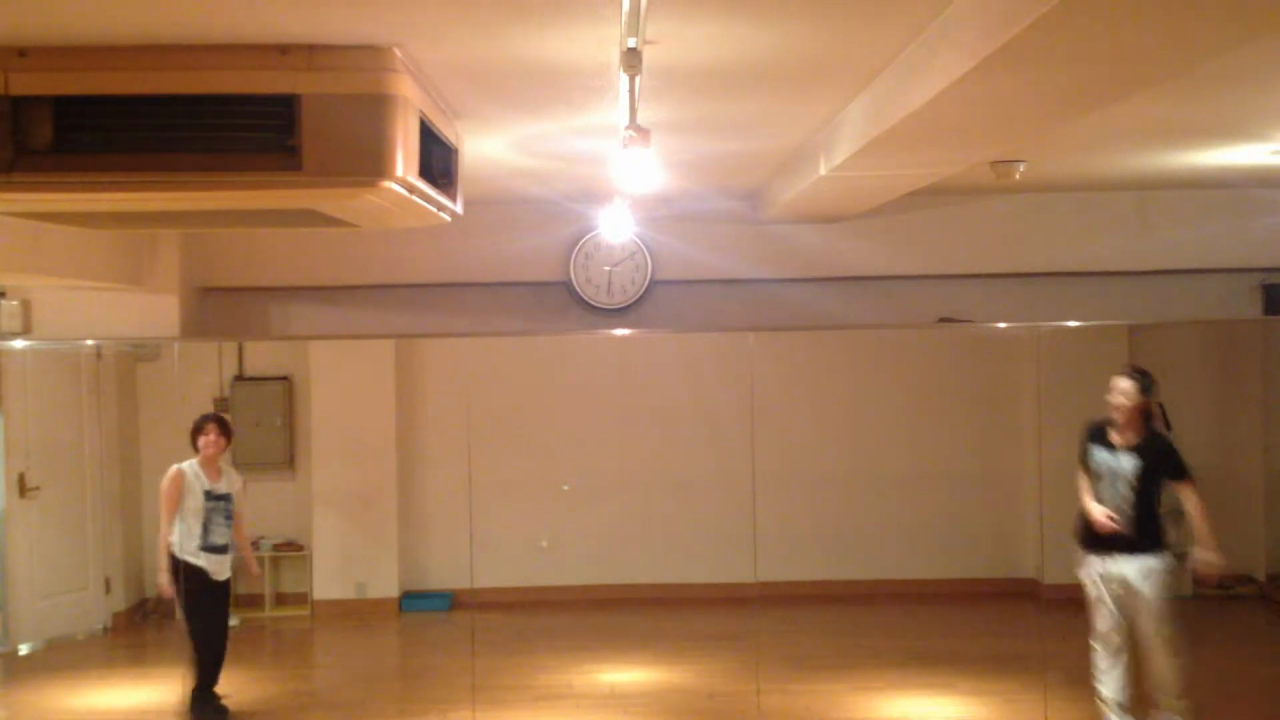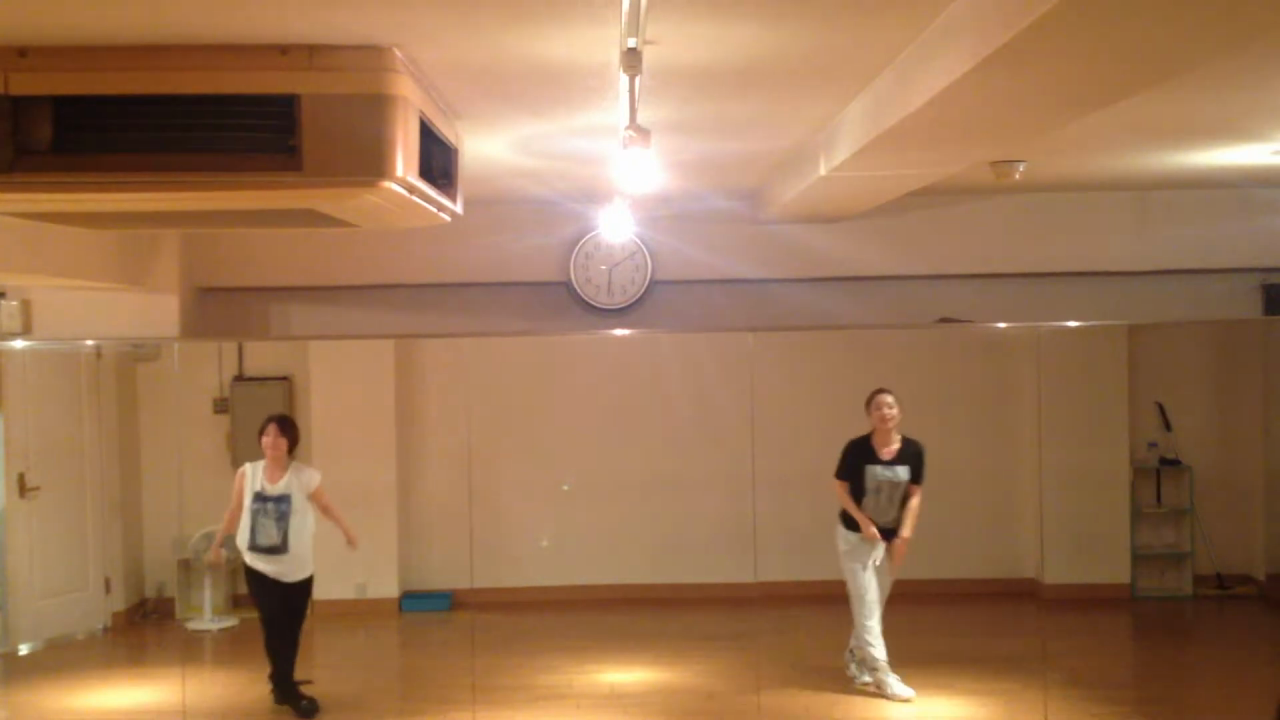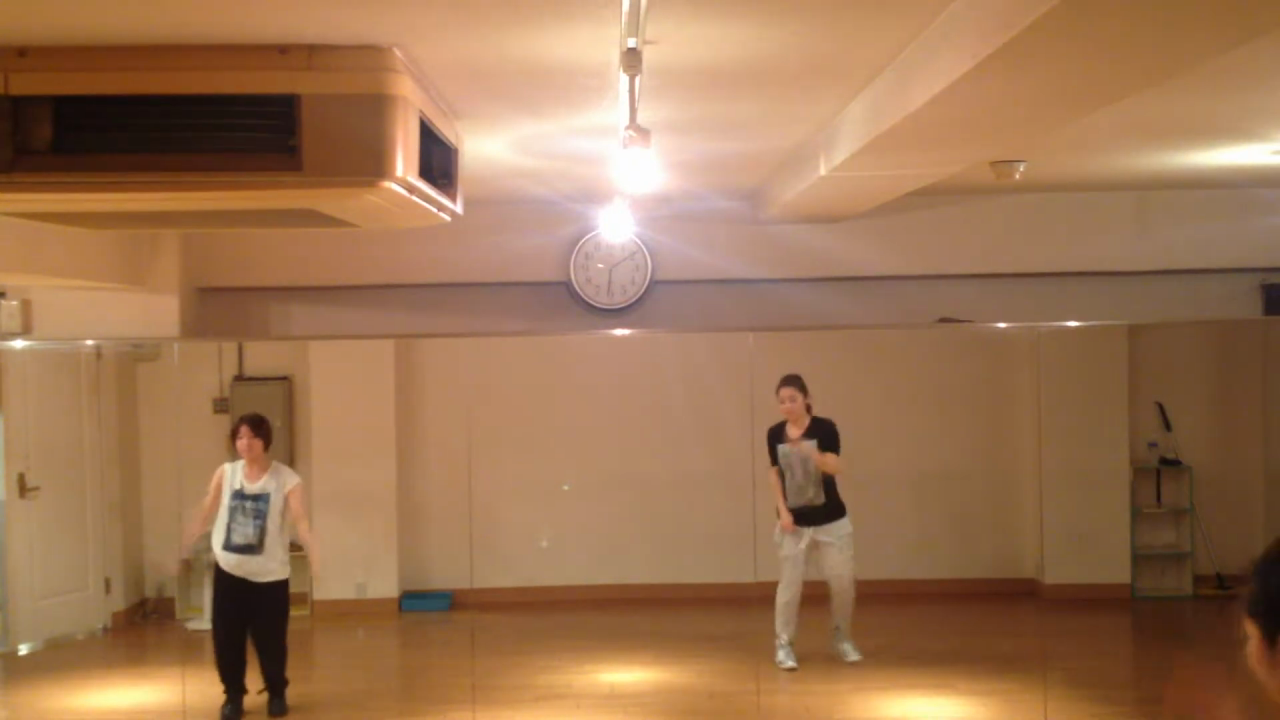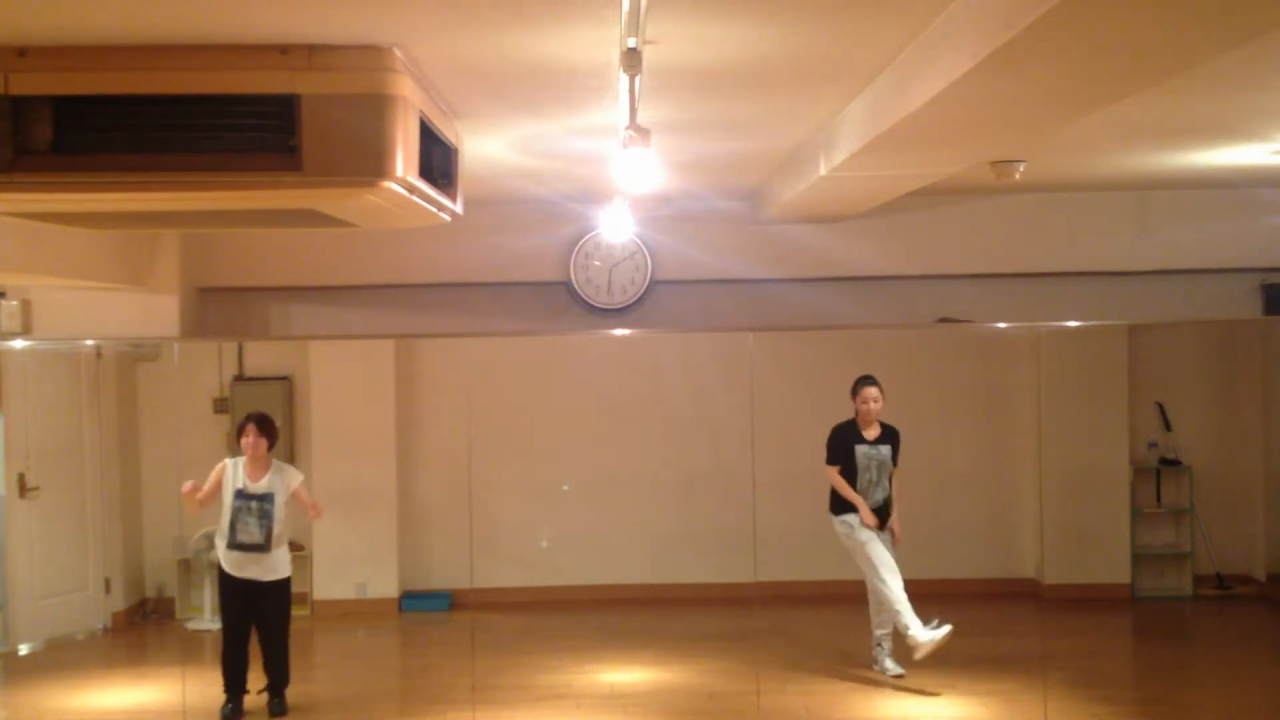
dt=1s
person 1, frame 1
left shoulder: (1157, 445)
right shoulder: (1094, 434)
left elbow: (1188, 494)
left wrist: (1206, 546)
right wrist: (1090, 506)
left hip: (1144, 552)
right hip: (1097, 550)
left knee: (1156, 633)
right knee: (1107, 633)
person 1, frame 2
left shoulder: (914, 451)
right shoulder: (856, 449)
left elbow: (914, 496)
right elbow: (841, 489)
left wrist: (905, 534)
right wrist: (863, 522)
left hip: (890, 535)
right hip: (856, 535)
left knee: (875, 603)
right knee: (866, 604)
left ankle: (856, 657)
right ankle: (883, 672)
person 1, frame 3
left shoulder: (825, 427)
right shoulder: (775, 434)
left elbow: (834, 467)
right elbow: (774, 476)
left wrist: (809, 452)
right wrist: (782, 508)
left hip: (830, 519)
right hip: (793, 521)
left knee: (842, 580)
right knee: (790, 585)
left ankle: (842, 637)
right ankle: (783, 644)
person 1, frame 4
left shoulder: (892, 434)
right shoulder: (842, 433)
left elbow: (890, 476)
right elbow: (832, 474)
left wrist: (894, 514)
right wrist: (861, 505)
left hip: (880, 518)
right hip: (850, 515)
left knee: (881, 585)
right knee: (885, 573)
left ankle: (881, 652)
right ankle: (917, 633)
person 2, frame 1
left shoulder: (231, 477)
right shoulder: (180, 474)
right elbow: (167, 524)
left wrist: (249, 557)
right wrist: (163, 570)
left hip: (220, 568)
right hip: (190, 564)
left knee: (217, 636)
right knee: (206, 633)
left ankle: (204, 695)
person 2, frame 2
left shoulder: (305, 477)
right shoulder: (246, 473)
left elbow: (324, 506)
right elbow: (234, 513)
left wrist: (346, 531)
right wrist: (217, 545)
left hip: (297, 569)
right hip: (259, 567)
left knee: (290, 631)
right knee: (274, 629)
left ankle: (282, 685)
right ankle: (290, 693)
person 2, frame 3
left shoulder: (286, 478)
right shoulder: (225, 473)
left elbow: (299, 519)
right elbow: (206, 514)
left wrist: (311, 548)
right wrist: (183, 549)
left hip: (271, 574)
right hip: (228, 571)
left knee: (270, 640)
right knee: (226, 638)
left ankle: (276, 693)
right ankle: (234, 695)
person 2, frame 4
left shoulder: (287, 475)
right shoulder: (226, 469)
left elbow: (309, 506)
right elbow: (198, 504)
left wrist: (315, 510)
right wrist: (190, 493)
left hip: (274, 572)
right hip: (233, 570)
left knee: (275, 637)
right knee: (233, 636)
left ankle: (277, 693)
